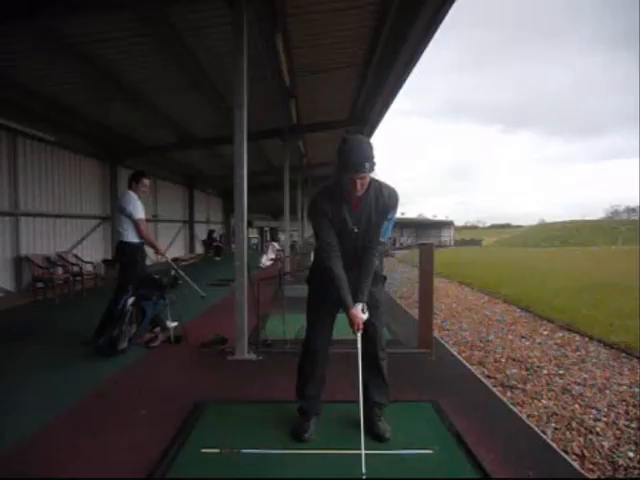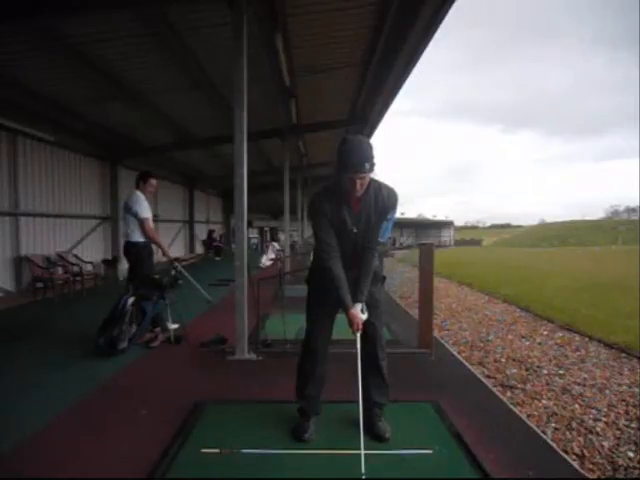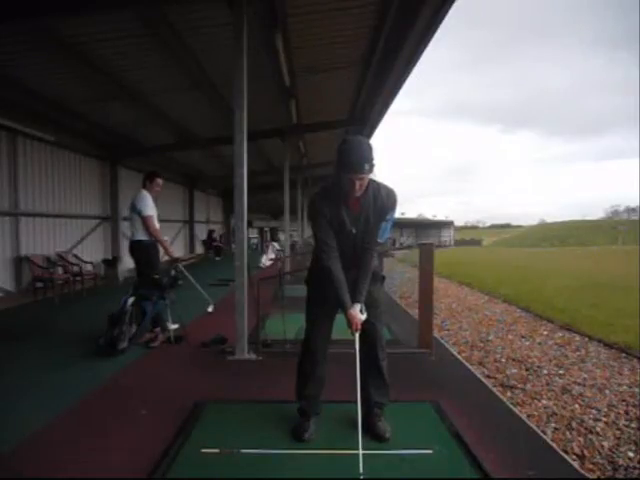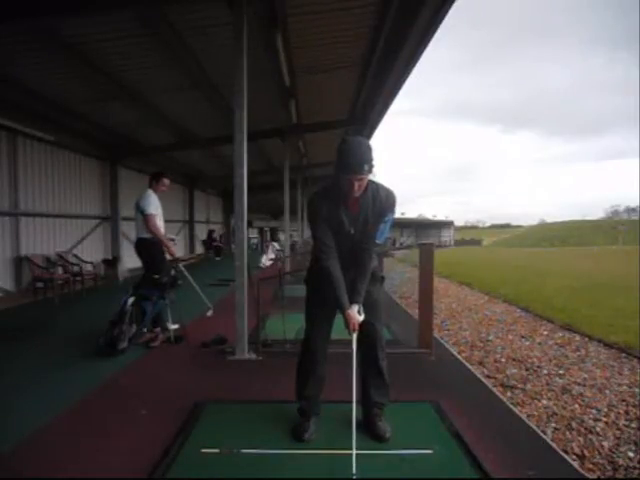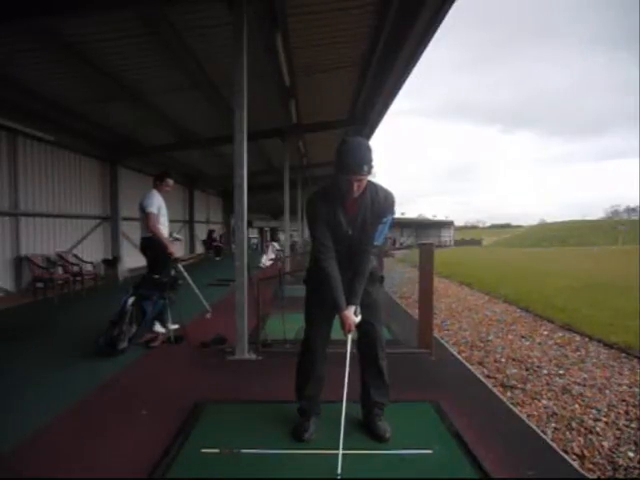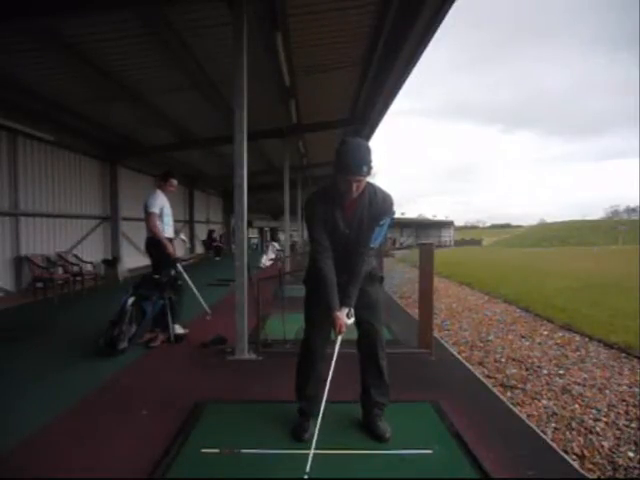
dt=0.7s
person 1, frame 1
left shoulder: (387, 197)
right shoulder: (322, 201)
left elbow: (372, 250)
right elbow: (330, 255)
left wrist: (360, 299)
right wrist: (348, 304)
left hip: (367, 276)
right hip: (328, 277)
left knee: (374, 343)
right knee: (316, 343)
left ankle: (374, 411)
right ankle: (308, 412)
person 1, frame 2
left shoulder: (386, 197)
right shoulder: (322, 201)
left elbow: (371, 250)
right elbow: (329, 255)
left wrist: (359, 299)
right wrist: (347, 304)
left hip: (367, 275)
right hip: (327, 276)
left knee: (374, 342)
right knee: (315, 343)
left ankle: (375, 411)
right ankle: (308, 412)
person 1, frame 3
left shoulder: (385, 198)
right shoulder: (321, 201)
left elbow: (369, 250)
right elbow: (328, 255)
left wrist: (358, 299)
right wrist: (346, 305)
left hip: (366, 275)
right hip: (326, 276)
left knee: (374, 341)
right knee: (315, 342)
left ankle: (374, 411)
right ankle: (308, 412)
person 1, frame 4
left shoulder: (384, 199)
right shoulder: (320, 201)
left elbow: (368, 251)
right elbow: (327, 255)
left wrist: (357, 300)
right wrist: (345, 305)
left hip: (365, 275)
right hip: (325, 276)
left knee: (373, 341)
right knee: (315, 342)
left ankle: (374, 412)
right ankle: (308, 412)
person 1, frame 5
left shoulder: (383, 200)
right shoulder: (319, 202)
left elbow: (366, 253)
right elbow: (325, 256)
left wrist: (354, 301)
right wrist: (341, 306)
left hip: (364, 276)
right hip: (324, 276)
left knee: (373, 341)
right knee: (314, 342)
left ankle: (374, 412)
right ankle: (308, 412)
person 1, frame 6
left shoulder: (381, 202)
right shoulder: (317, 202)
left elbow: (363, 254)
right elbow: (322, 255)
left wrist: (348, 302)
right wrist: (334, 307)
left hip: (364, 277)
right hip: (323, 277)
left knee: (374, 342)
right knee: (313, 344)
left ankle: (374, 412)
right ankle: (307, 412)
person 2, frame 1
left shoulder: (124, 199)
right shoulder: (133, 200)
right elbow: (142, 230)
right wrist: (157, 247)
left hip: (125, 246)
right hip: (132, 248)
left knee: (133, 287)
right knee: (125, 290)
person 2, frame 2
left shoulder: (131, 199)
right shoulder: (139, 200)
right elbow: (147, 230)
right wrist: (163, 247)
left hip: (133, 245)
right hip: (140, 247)
left knee: (136, 286)
right knee: (142, 287)
person 2, frame 3
left shoulder: (140, 198)
right shoulder: (145, 198)
right elbow: (150, 228)
left wrist: (161, 242)
right wrist: (166, 246)
left hip: (140, 244)
right hip: (145, 245)
left knee: (146, 286)
right knee: (151, 286)
left ankle: (156, 327)
right ankle: (158, 328)
person 2, frame 4
left shoulder: (151, 198)
right shoulder: (149, 197)
right elbow: (151, 226)
left wrist: (165, 240)
right wrist: (168, 245)
left hip: (149, 243)
right hip: (150, 244)
left knee: (152, 284)
right knee: (157, 284)
left ankle: (157, 326)
right ankle: (158, 328)
person 2, frame 5
left shoulder: (157, 198)
right shoulder: (152, 197)
right elbow: (151, 225)
left wrist: (168, 238)
right wrist: (167, 244)
left hip: (156, 243)
right hip: (155, 243)
left ankle: (160, 322)
right ankle: (156, 323)
person 2, frame 6
left shoulder: (162, 198)
right shoulder: (156, 198)
right elbow: (152, 224)
left wrist: (176, 233)
right wrist: (167, 244)
left hip: (163, 243)
right hip: (159, 244)
right knee: (172, 284)
left ankle: (160, 326)
right ankle: (166, 326)
